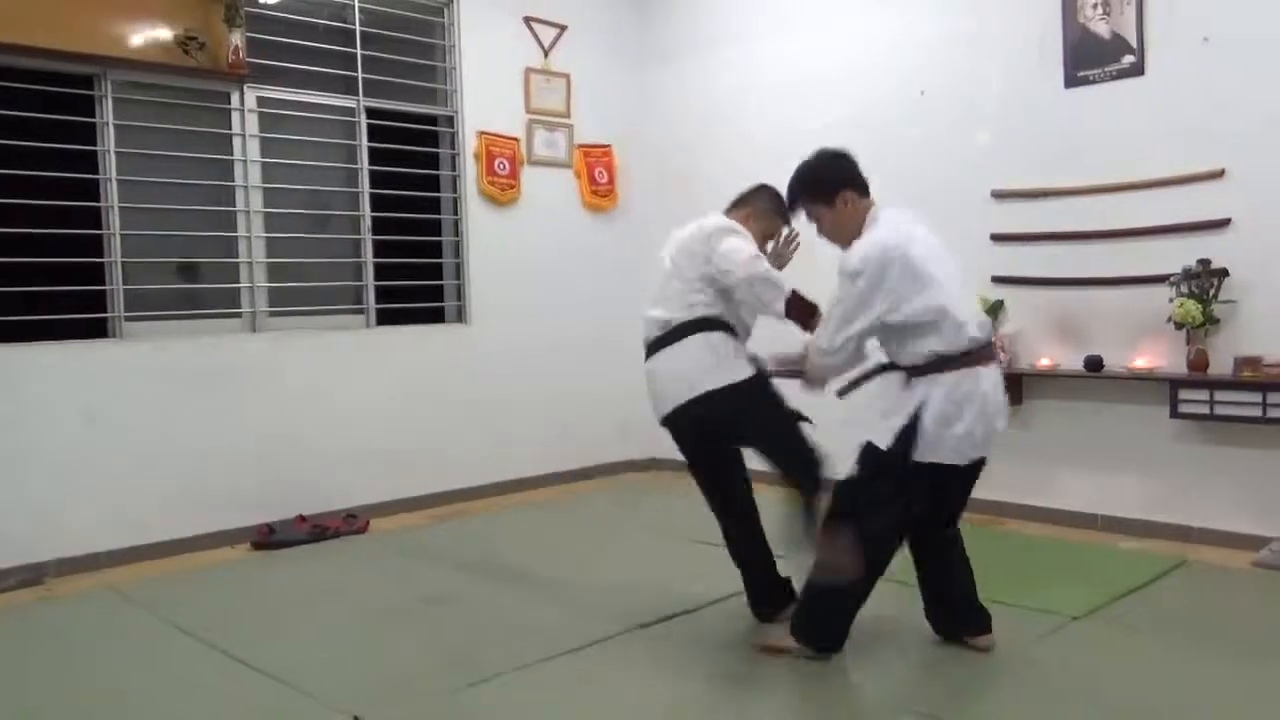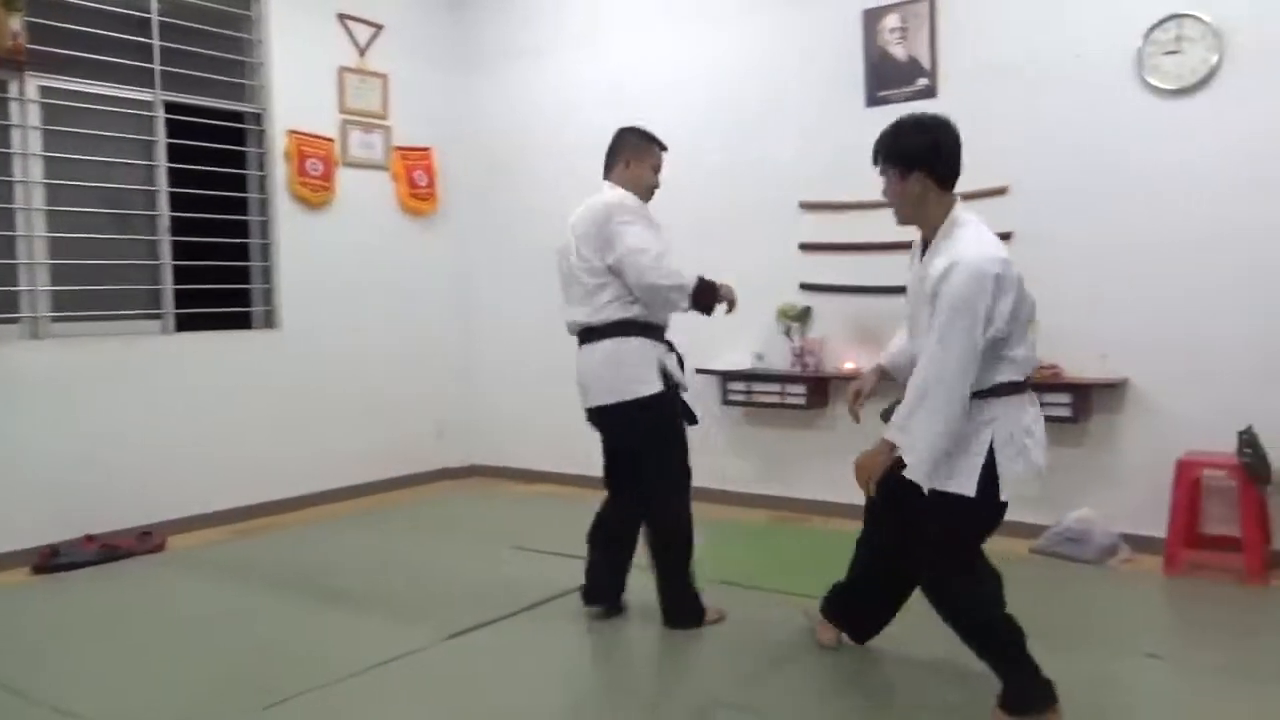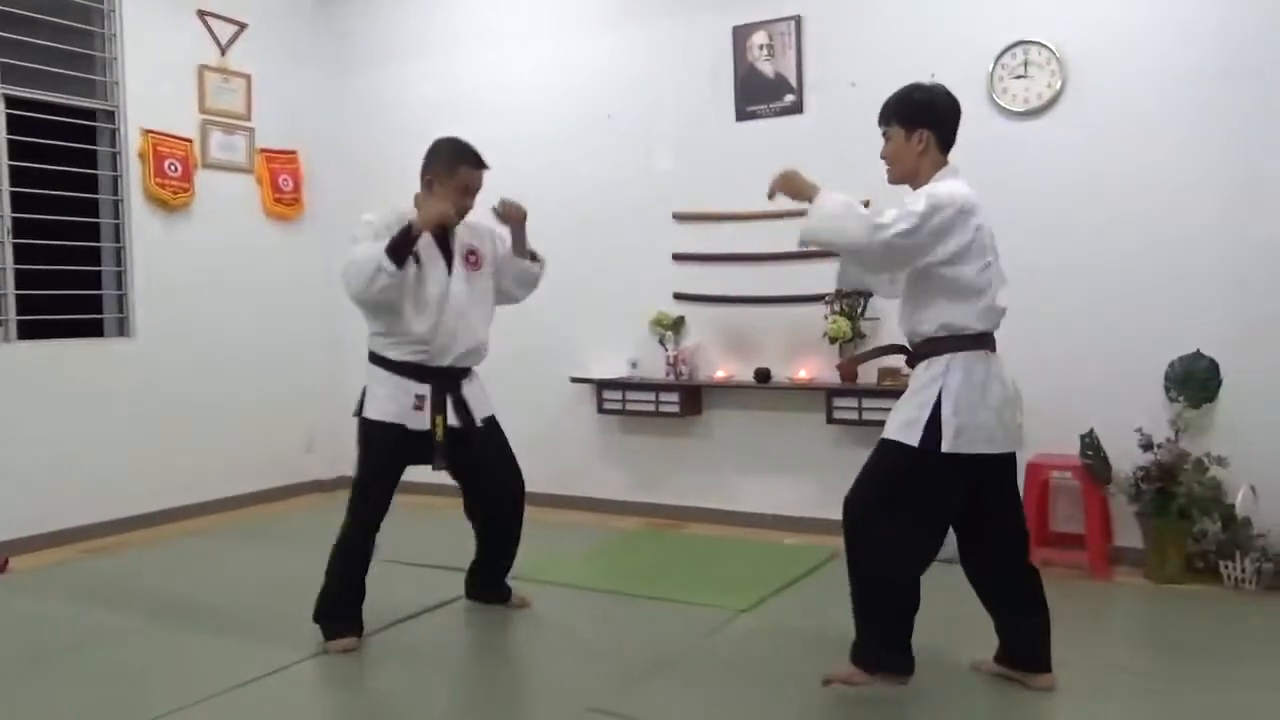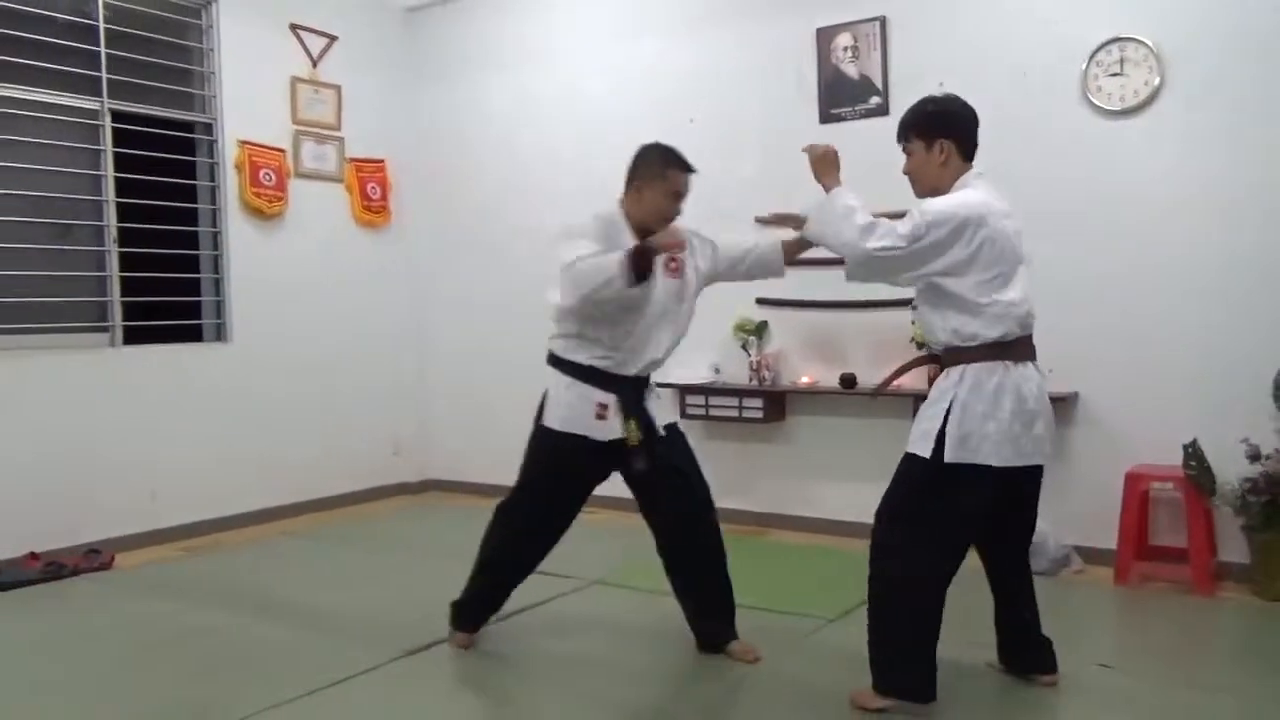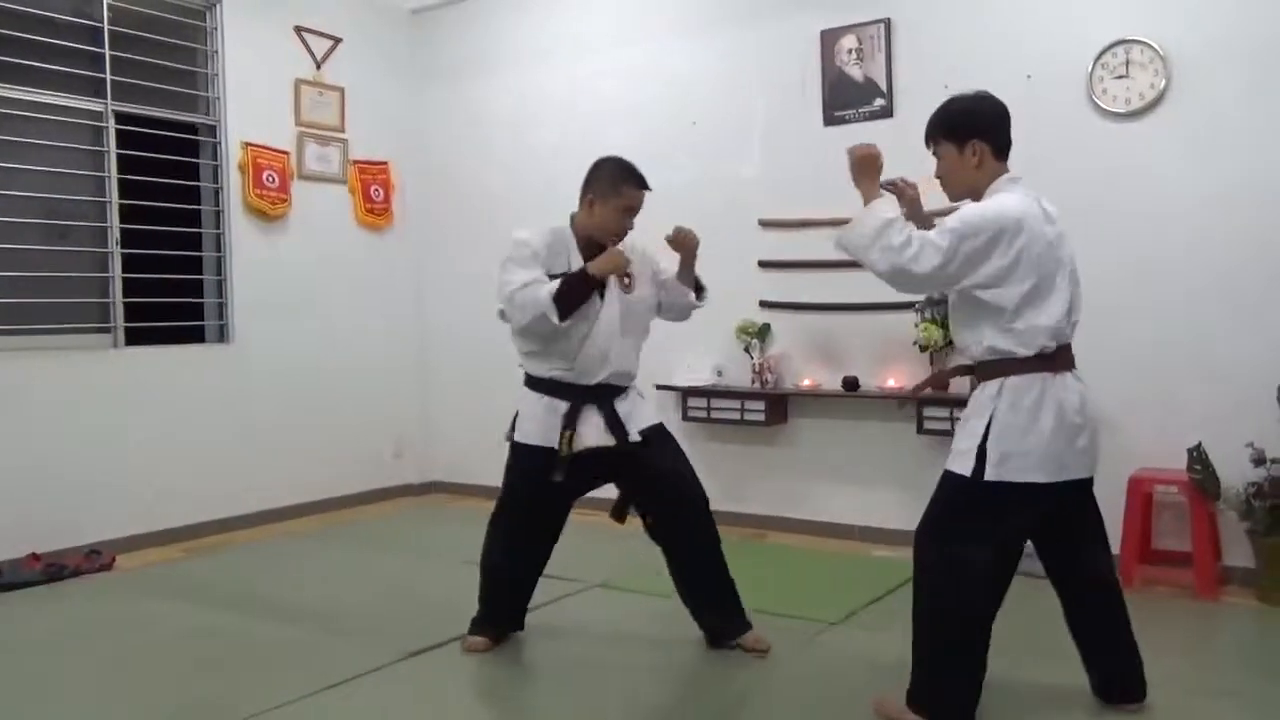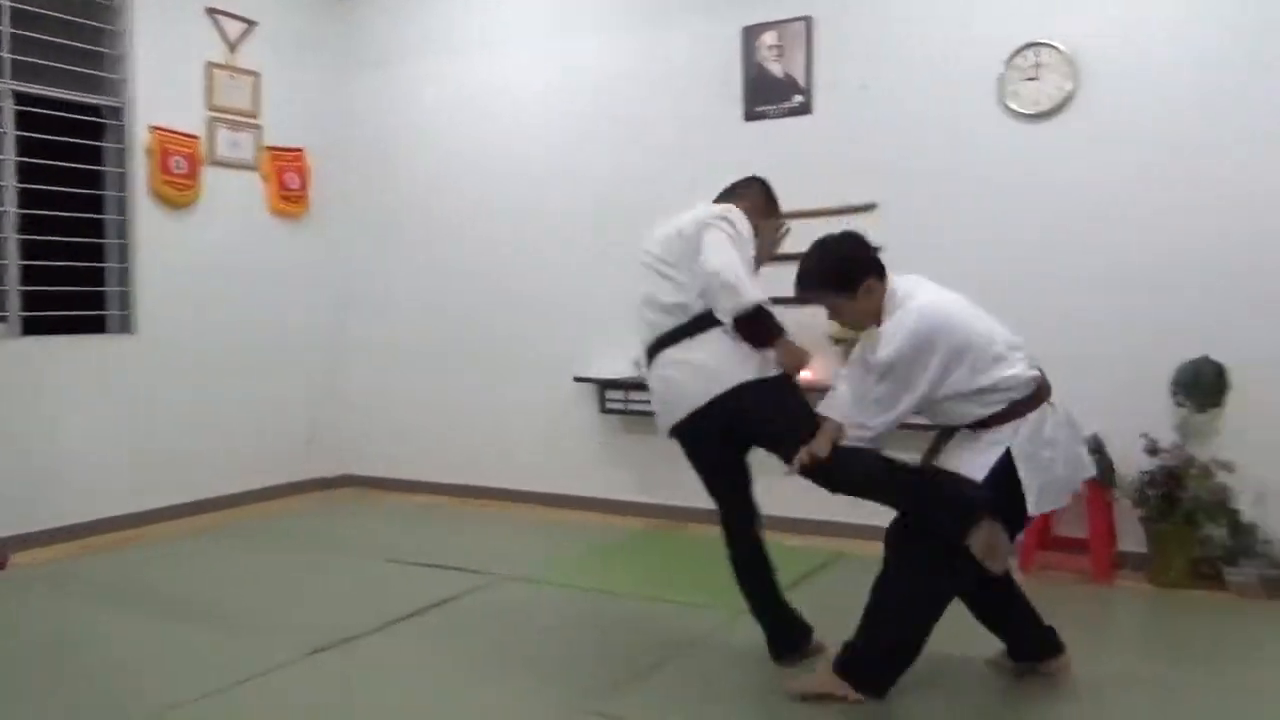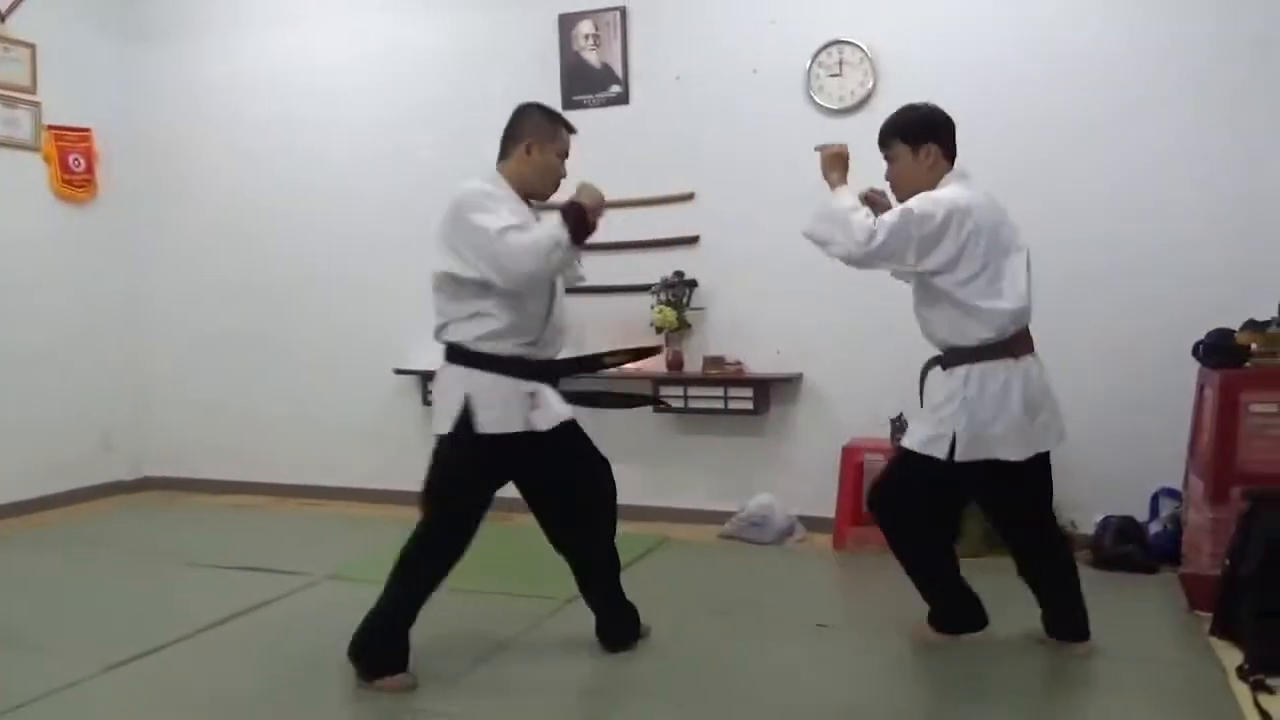
dt=0.7s
person 1, frame 1
left shoulder: (874, 252)
right shoulder: (901, 229)
left elbow: (835, 344)
left wrist: (804, 362)
right wrist: (815, 358)
left hip: (943, 397)
right hip: (971, 389)
left knee: (860, 512)
right knee: (929, 515)
left ankle: (812, 633)
right ankle: (966, 622)
person 1, frame 2
left shoulder: (970, 264)
right shoulder: (935, 244)
left elbow: (944, 374)
left wrist: (890, 447)
right wrist: (881, 369)
left hip: (987, 426)
right hip: (958, 413)
left knee: (946, 560)
right knee: (896, 517)
right ankle: (846, 616)
person 1, frame 3
left shoulder: (947, 202)
right shoulder: (942, 204)
left elbow: (874, 238)
right elbow: (890, 268)
left wrist: (811, 197)
right wrist: (829, 214)
left hip: (953, 388)
right hip: (975, 386)
left knee: (878, 518)
right knee: (992, 532)
left ankle: (879, 657)
right ankle: (1027, 655)
person 1, frame 4
left shoulder: (957, 214)
right shoulder: (983, 207)
left elbow: (875, 249)
right elbow: (897, 253)
left wrist: (832, 187)
right wrist: (816, 225)
left hip: (977, 393)
right hip: (1016, 390)
left knee: (907, 534)
right knee: (1004, 537)
left ankle: (901, 679)
right ankle: (1029, 655)
person 1, frame 5
left shoulder: (992, 219)
right shoulder: (1029, 210)
left elbow: (910, 267)
right elbow: (946, 265)
left wrist: (871, 193)
right wrist: (917, 219)
left hip: (1016, 409)
right hip: (1056, 402)
left knee: (952, 552)
right knee: (1077, 553)
person 1, frame 6
left shoulder: (906, 335)
right shoulder: (903, 297)
left elbow: (869, 416)
right elbow: (861, 371)
left wrist: (827, 448)
right wrist: (826, 430)
left hip: (1016, 444)
right hip: (1020, 435)
left knee: (922, 548)
right knee: (965, 550)
left ankle: (857, 675)
right ankle: (1036, 648)
person 1, frame 7
left shoulder: (943, 210)
right shoulder: (974, 206)
left elbow: (860, 245)
right elbow: (917, 260)
left wrist: (838, 186)
right wrist: (883, 210)
left hip: (979, 388)
right hip: (1017, 381)
left knee: (901, 502)
right knee: (1026, 515)
left ankle: (958, 613)
right ankle: (1068, 626)
person 2, frame 1
left shoulder: (692, 238)
right shoulder: (728, 232)
right elbow: (749, 279)
left wrist: (770, 267)
right wrist: (806, 311)
left hip: (670, 373)
right hip: (711, 366)
left knee: (728, 493)
right knee: (791, 449)
left ankle: (773, 598)
person 2, frame 2
left shoulder: (588, 218)
right shoulder: (620, 209)
right elbow: (654, 276)
right wrist: (711, 291)
left hip: (602, 364)
right hip: (633, 363)
left knee: (628, 485)
right knee: (666, 485)
left ankle: (604, 590)
right ankle: (681, 605)
person 2, frame 3
left shoulder: (479, 236)
right shoulder: (383, 229)
left elbow: (516, 286)
right elbow: (362, 286)
left wrist: (518, 238)
right wrist: (417, 230)
left hip: (459, 392)
right hip: (396, 393)
left knee: (504, 490)
right knee: (367, 507)
left ankle: (487, 582)
right ankle: (340, 617)
person 2, frame 4
left shoulder: (683, 246)
right shoulder: (590, 233)
left elbow: (739, 258)
right elbow: (587, 288)
left wrist: (801, 243)
right wrist: (649, 252)
left hip: (637, 404)
right hip: (578, 401)
left knee: (690, 510)
right knee: (531, 513)
left ankle: (716, 629)
right ankle: (470, 614)
person 2, frame 5
left shoulder: (632, 258)
right shoulder: (533, 249)
left elbow: (678, 304)
right elbow: (524, 316)
left wrist: (688, 260)
right wrist: (590, 276)
left hip: (620, 412)
right hip: (551, 414)
left knee: (684, 508)
right knee: (520, 523)
left ankle: (726, 623)
right ankle: (495, 619)
person 2, frame 6
left shoulder: (667, 235)
right shoulder: (723, 219)
right elbow: (723, 279)
left wrist: (753, 260)
right wrist: (777, 338)
left hip: (672, 381)
right hip: (720, 371)
left knee: (737, 515)
right knee: (832, 460)
left ankle: (787, 637)
right ankle: (966, 517)
person 2, frame 7
left shoulder: (519, 209)
right shoulder: (478, 202)
left elbow: (540, 271)
right elbow: (526, 270)
left wrist: (576, 223)
right wrist: (571, 215)
left hip: (527, 392)
right hip: (482, 399)
left knee: (591, 492)
right knee: (443, 532)
left ankle: (616, 622)
right ankle: (376, 650)
